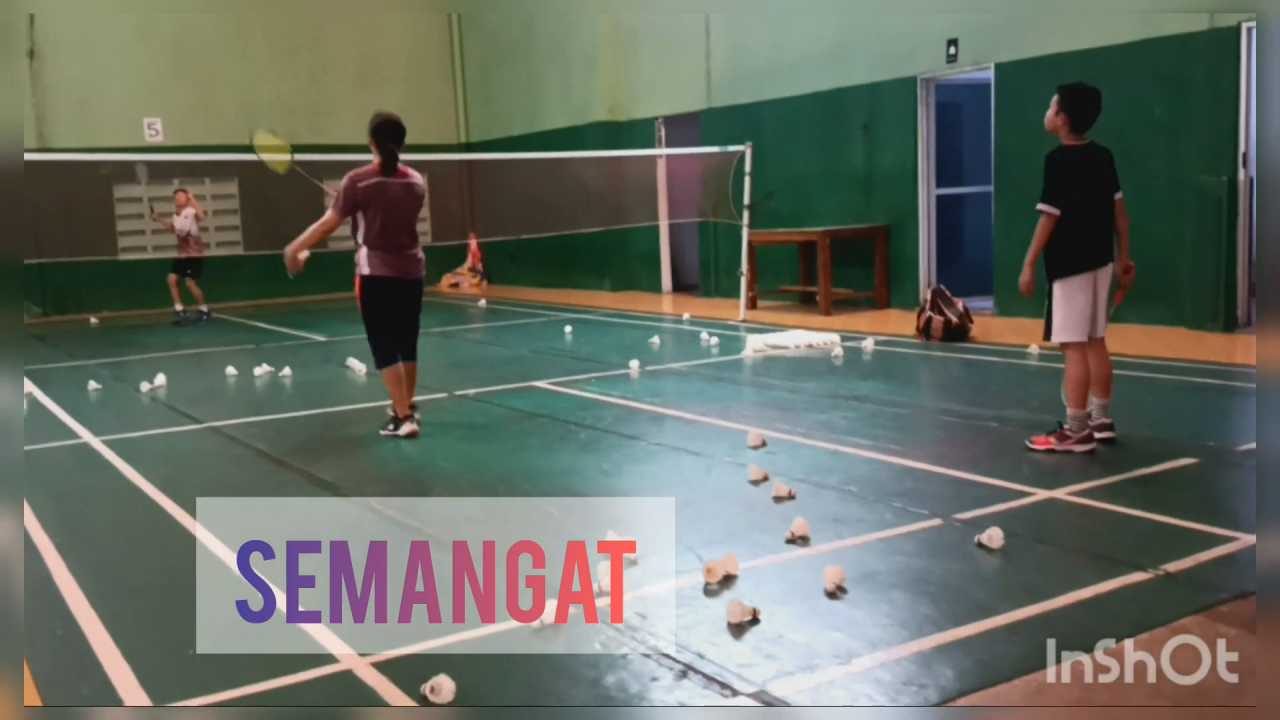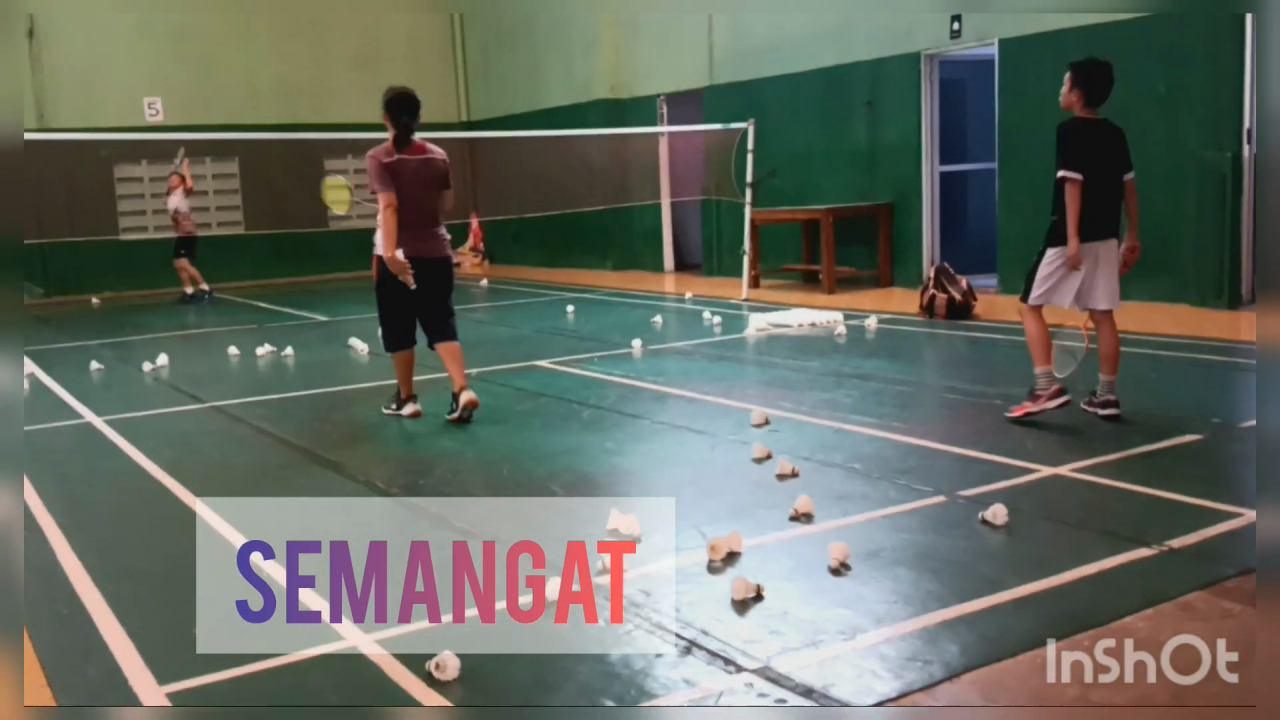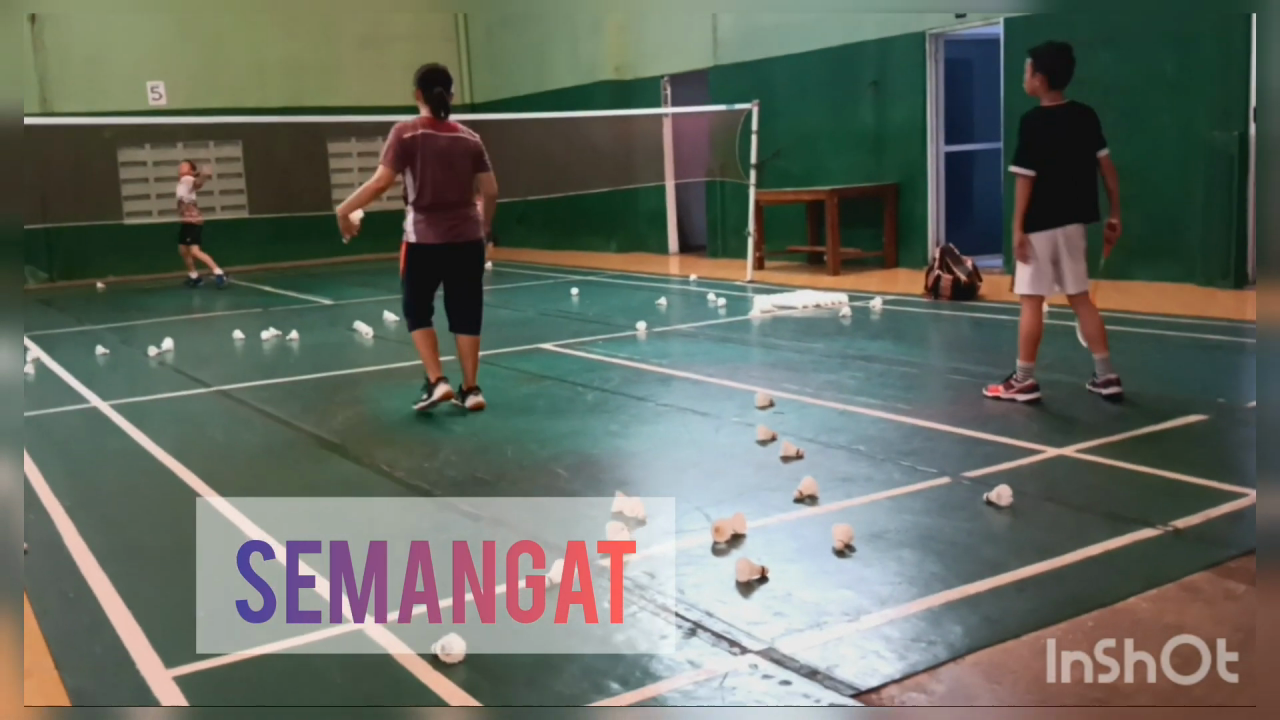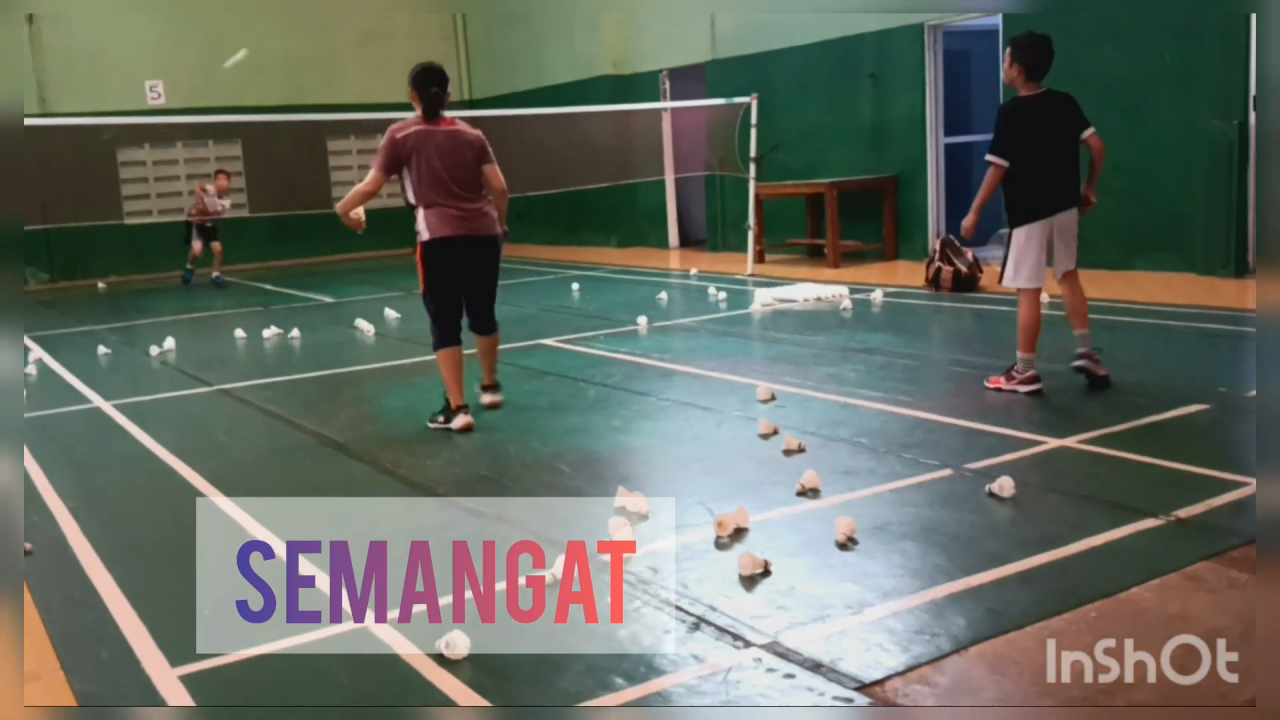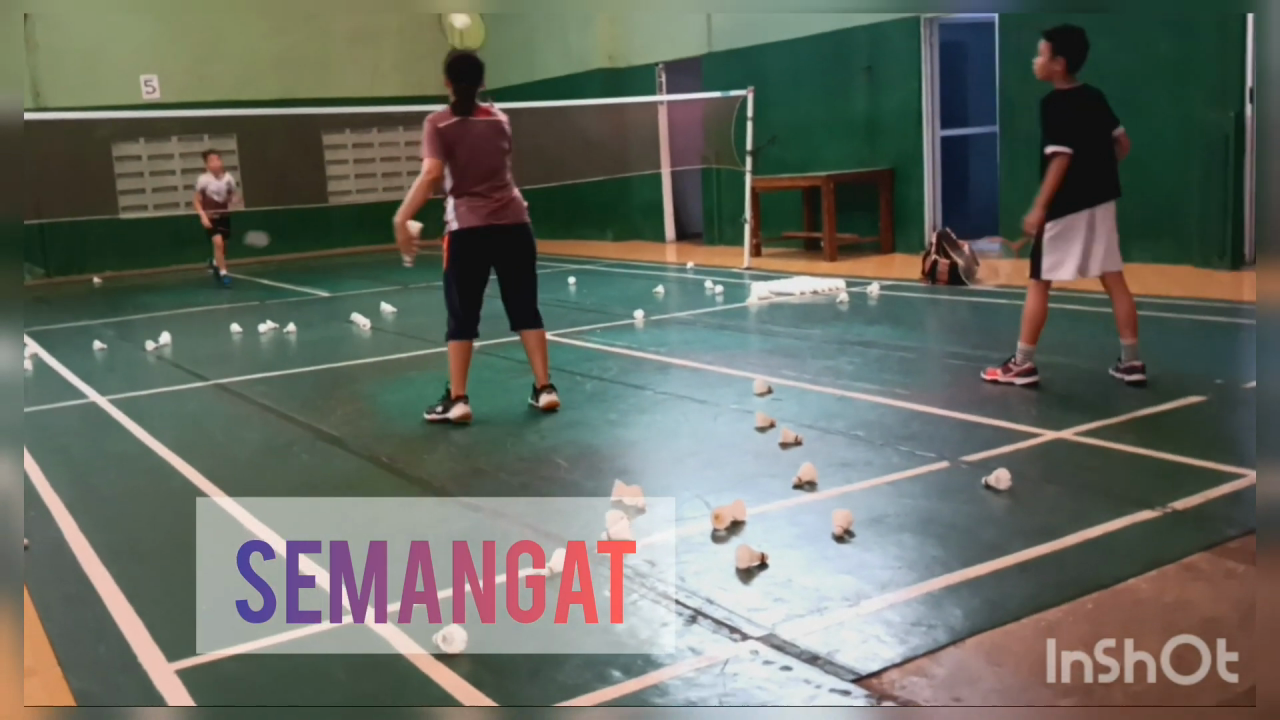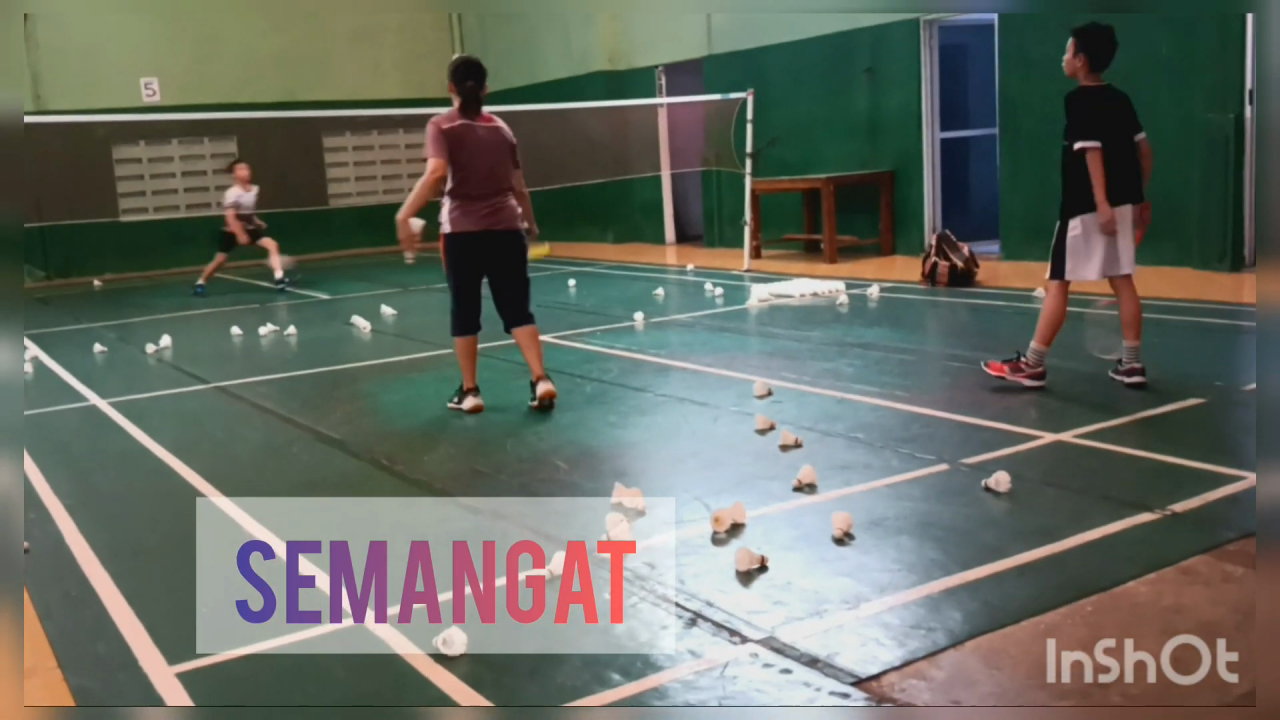
dt=0.4s
person 1, frame 1
left shoulder: (1058, 160)
right shoulder: (1103, 156)
left elbow: (1049, 217)
right elbow: (1119, 209)
left wrist: (1029, 265)
right wrist: (1124, 257)
left hip: (1070, 266)
right hip: (1099, 261)
left knee: (1071, 346)
right knee: (1094, 341)
left ankle: (1076, 431)
right ankle: (1101, 420)
person 1, frame 2
left shoulder: (1069, 130)
right shoulder: (1115, 134)
left elbow: (1073, 184)
right elbow: (1129, 190)
left wrist: (1072, 236)
right wrist: (1131, 238)
left hip: (1069, 238)
right hip: (1105, 237)
left knee: (1030, 307)
right knee: (1102, 315)
left ankle: (1047, 386)
right ankle: (1106, 396)
person 1, frame 3
left shoulder: (1033, 122)
right shoulder: (1086, 116)
left elbow: (1024, 179)
right elbow: (1107, 168)
left wrist: (1017, 229)
right wrist: (1114, 215)
left hip: (1041, 224)
right hip: (1076, 220)
left knee: (1031, 300)
right knee: (1080, 298)
left ankle: (1024, 381)
right ankle: (1106, 376)
person 1, frame 4
left shoulder: (1011, 113)
right shoulder: (1065, 103)
left elbow: (998, 169)
right elbow: (1097, 147)
left wrist: (974, 212)
right wrist: (1089, 188)
left hip: (1030, 212)
right hip: (1066, 206)
left knee: (1028, 291)
right knee: (1068, 276)
left ankle: (1024, 372)
right ankle: (1085, 351)
person 1, frame 5
left shoulder: (1053, 103)
right shoulder: (1095, 98)
left elbow: (1060, 158)
right elbow: (1123, 143)
left wrist: (1038, 207)
left hip: (1067, 207)
right hip: (1103, 201)
left knee: (1039, 284)
right knee: (1114, 280)
left ankle: (1022, 363)
right ankle: (1131, 361)
person 1, frame 6
left shoulder: (1078, 100)
right shoulder: (1121, 99)
left elbow: (1092, 153)
right elbow: (1144, 151)
left wrist: (1100, 204)
right wrist: (1142, 198)
left hip: (1088, 207)
right hip: (1123, 203)
left knee: (1058, 284)
right knee: (1123, 281)
left ankle: (1033, 364)
right ankle: (1131, 363)
person 2, frame 1
left shoulder: (358, 181)
right shoulder: (416, 181)
left elbow: (328, 224)
left wrist: (295, 249)
left hip: (376, 274)
right hip: (412, 272)
left knee: (385, 346)
right knee: (407, 343)
left ankle: (404, 418)
right ankle: (409, 404)
person 2, frame 2
left shoulder: (379, 158)
right shoulder: (437, 156)
left elbow: (388, 206)
right elbow: (445, 205)
left wrist: (389, 250)
left hip: (399, 255)
right hip: (435, 251)
left knee: (398, 328)
right knee: (441, 322)
left ankle: (406, 399)
right ankle: (462, 391)
person 2, frame 3
left shoulder: (405, 134)
right shoulder: (469, 138)
left elbow: (380, 182)
right elbow: (490, 192)
left wrist: (344, 210)
right wrist: (484, 226)
left hip: (424, 239)
right hip: (468, 238)
left knee: (417, 311)
right knee: (466, 314)
left ankle: (436, 381)
right ankle: (470, 389)
person 2, frame 4
left shoulder: (402, 135)
right shoulder: (470, 134)
left elbow: (371, 185)
right elbow: (499, 186)
left wrist: (344, 208)
right wrist: (499, 224)
left hip: (439, 238)
right hip: (482, 234)
left knee: (445, 323)
right knee: (483, 314)
left ankle: (457, 409)
right ankle: (490, 386)
person 2, frame 5
left shoulder: (438, 123)
right shoulder: (498, 118)
left elbow: (431, 174)
left wrist: (402, 218)
left hip: (468, 228)
right hip: (514, 223)
left knee: (462, 316)
right knee: (524, 308)
left ankle: (456, 399)
right ankle: (544, 388)
person 2, frame 6
left shoulder: (443, 126)
right shoulder: (501, 130)
left elbow: (435, 175)
right elbow: (518, 186)
left wrist: (404, 215)
right wrist: (528, 222)
left hip: (463, 231)
right hip: (506, 228)
left knee: (464, 311)
right knee: (518, 310)
left ankle: (469, 391)
right ankle: (540, 381)
